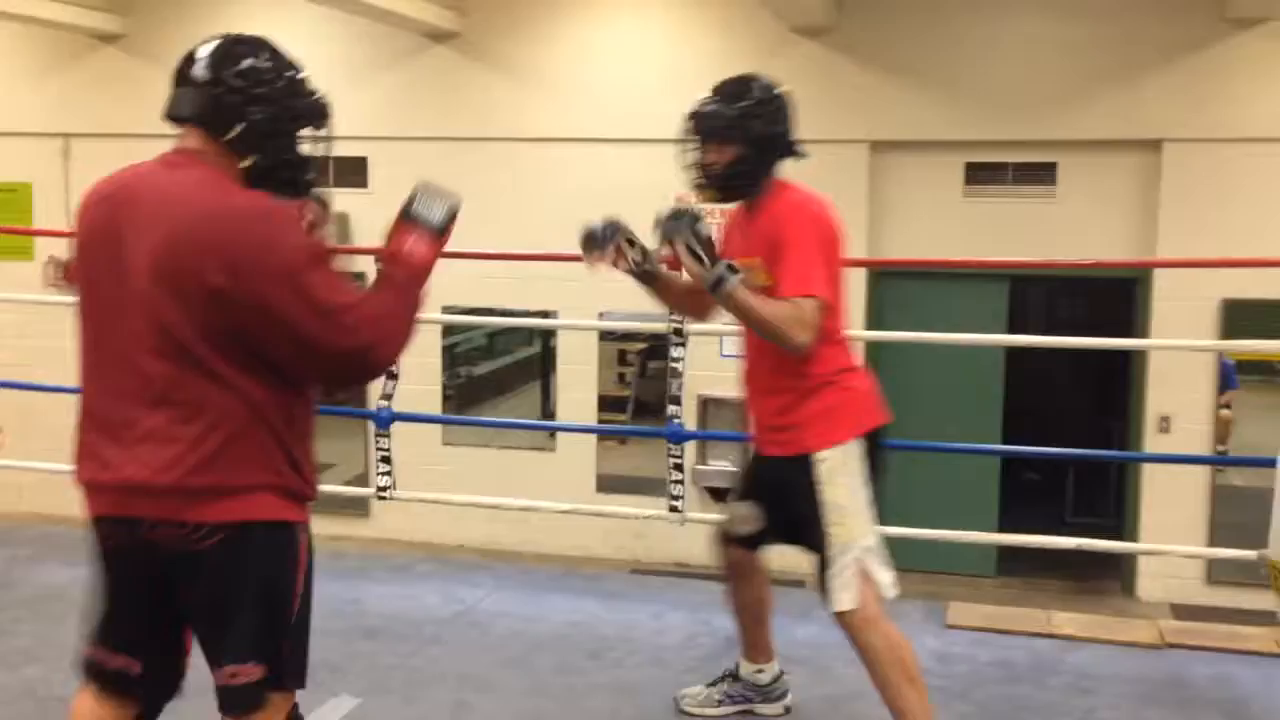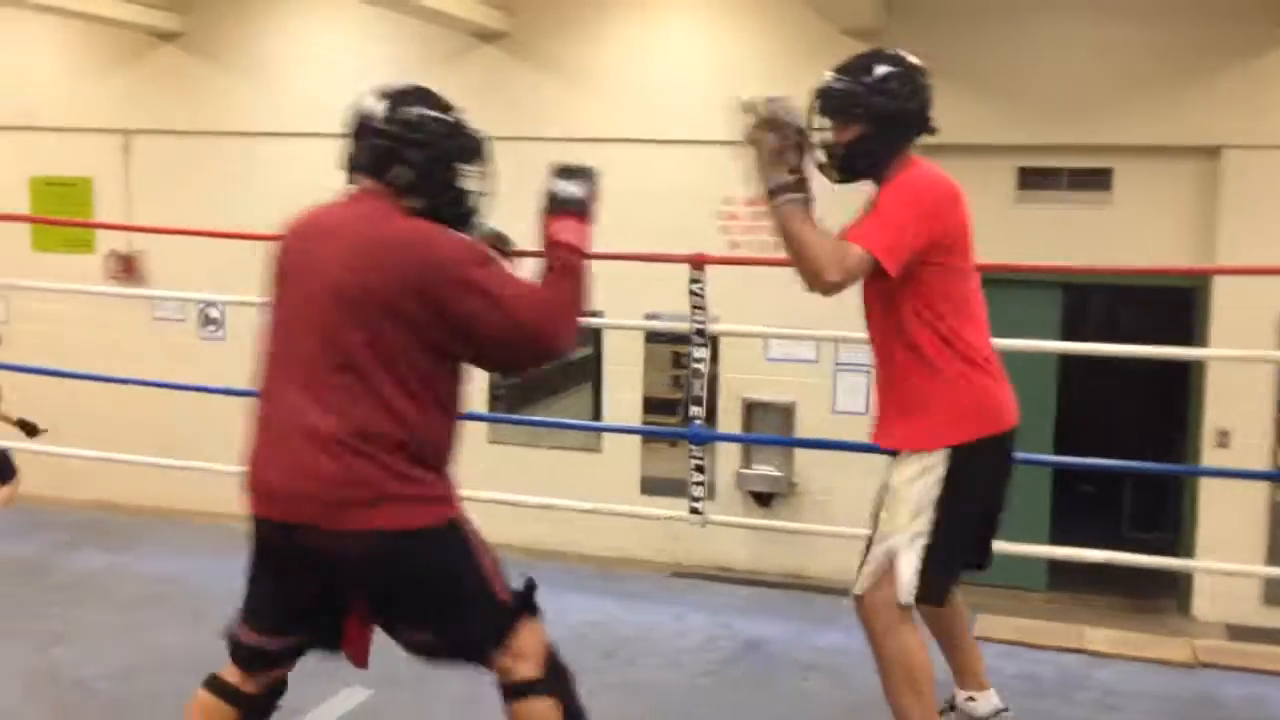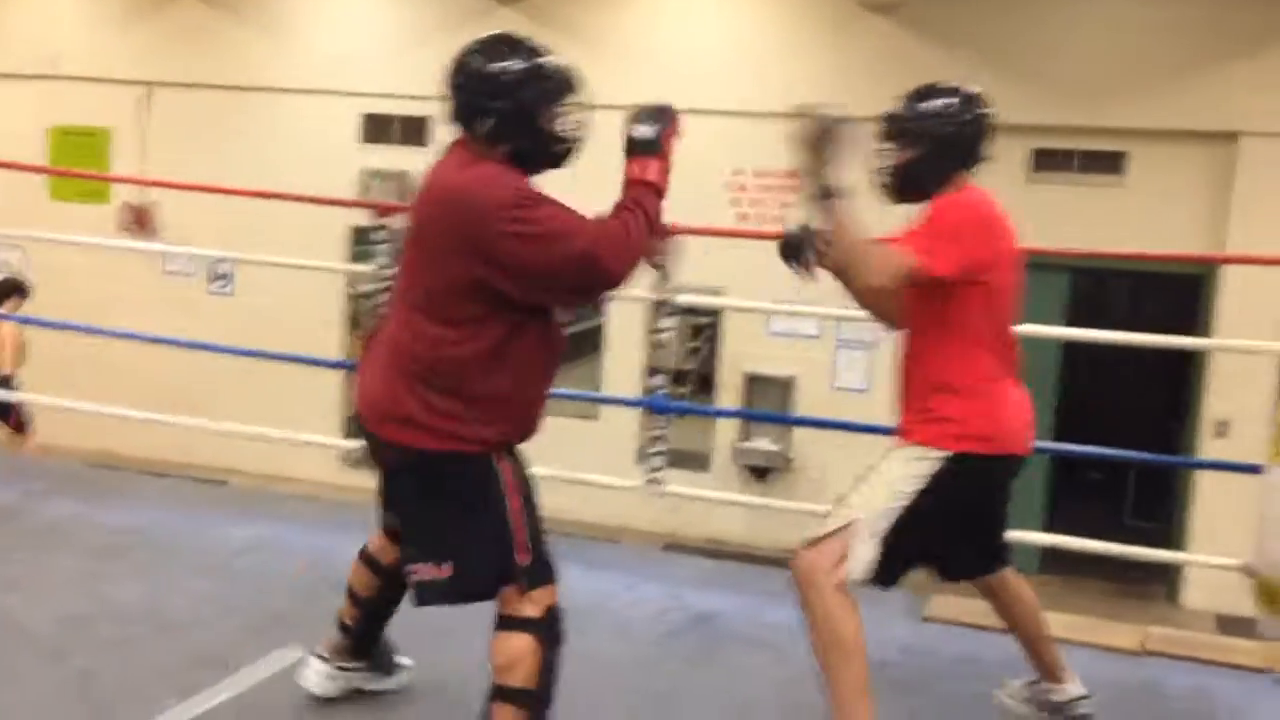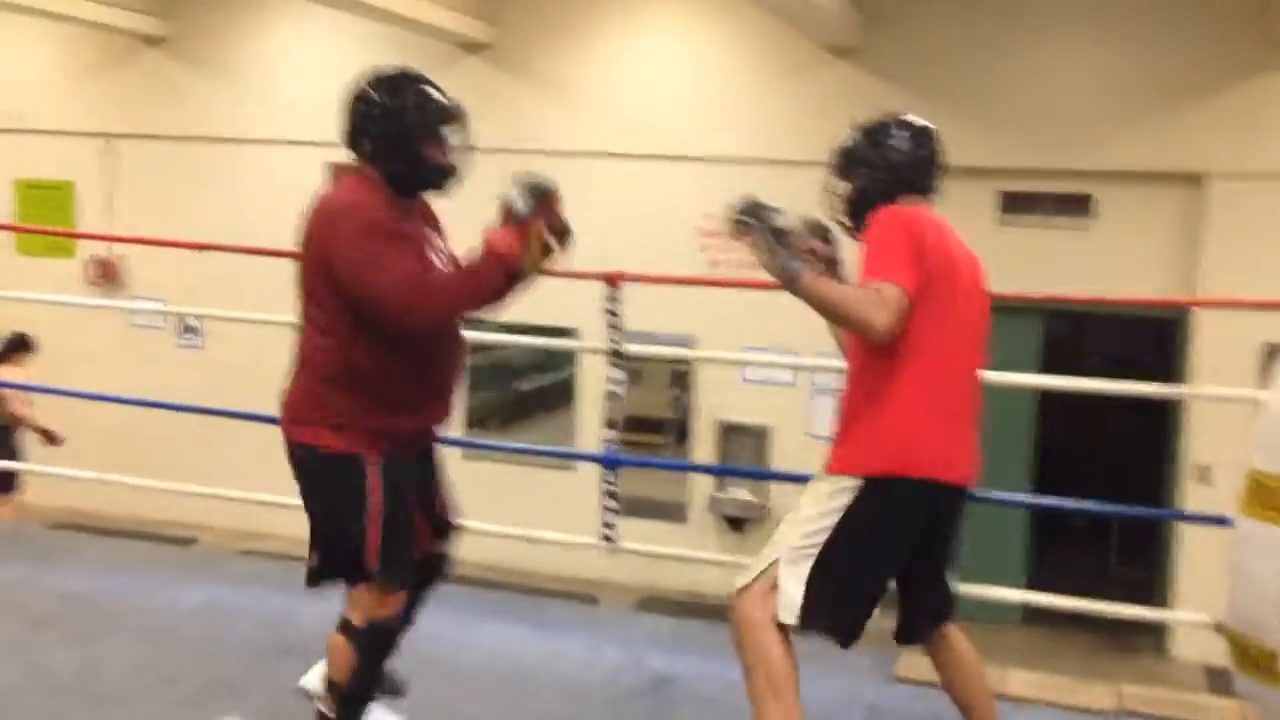
dt=0.5s
person 1, frame 1
left shoulder: (106, 200)
right shoulder: (251, 225)
right elbow: (360, 348)
right wrist: (413, 250)
left hip: (121, 496)
right hip: (236, 506)
person 1, frame 2
left shoulder: (307, 233)
right shoulder: (426, 253)
right elbow: (540, 334)
right wrist: (568, 233)
left hip: (285, 494)
right hip: (388, 510)
left knee: (255, 665)
right knee: (521, 645)
person 1, frame 3
left shoulder: (478, 179)
right shoulder: (485, 195)
left elbow: (552, 260)
right elbow: (599, 258)
left wrist: (644, 240)
right wrist: (648, 168)
left hip: (404, 404)
right hip: (449, 428)
left knee: (406, 538)
right knee: (527, 598)
left ankle: (344, 656)
person 1, frame 4
left shoulder: (403, 207)
right shoulder: (354, 215)
left elbow: (451, 293)
right elbow: (422, 306)
left wrist: (521, 250)
right wrist: (511, 239)
left hip: (393, 429)
right hip: (349, 434)
left knee: (426, 555)
right knee: (381, 592)
person 2, frame 1
left shoulder: (800, 215)
right shoulder: (742, 218)
left elbow: (798, 332)
right elbow: (699, 305)
left wrist: (717, 273)
right wrist: (638, 262)
left hip: (832, 430)
right hip: (780, 431)
left knee: (855, 603)
right knee: (739, 546)
person 2, frame 2
left shoulder: (921, 191)
right shoulder: (898, 192)
left elbow: (829, 274)
right elbow: (824, 268)
left wrist: (784, 185)
right wrist: (784, 172)
left hip: (949, 426)
right hip: (941, 421)
left knee: (883, 598)
right knee: (922, 577)
person 2, frame 3
left shoulder: (963, 214)
right shoulder: (966, 215)
left elbow: (872, 282)
right elbow: (894, 308)
left wrist: (825, 191)
right wrist: (833, 252)
left hip: (956, 438)
right hip: (992, 433)
left knee: (819, 567)
right knee: (988, 566)
person 2, frame 4
left shoulder: (899, 224)
right shoulder: (958, 252)
left elbow: (879, 322)
left wrist: (791, 269)
right wrist: (824, 278)
left hip: (884, 465)
right hip: (944, 469)
left knee: (755, 606)
right knee: (932, 622)
